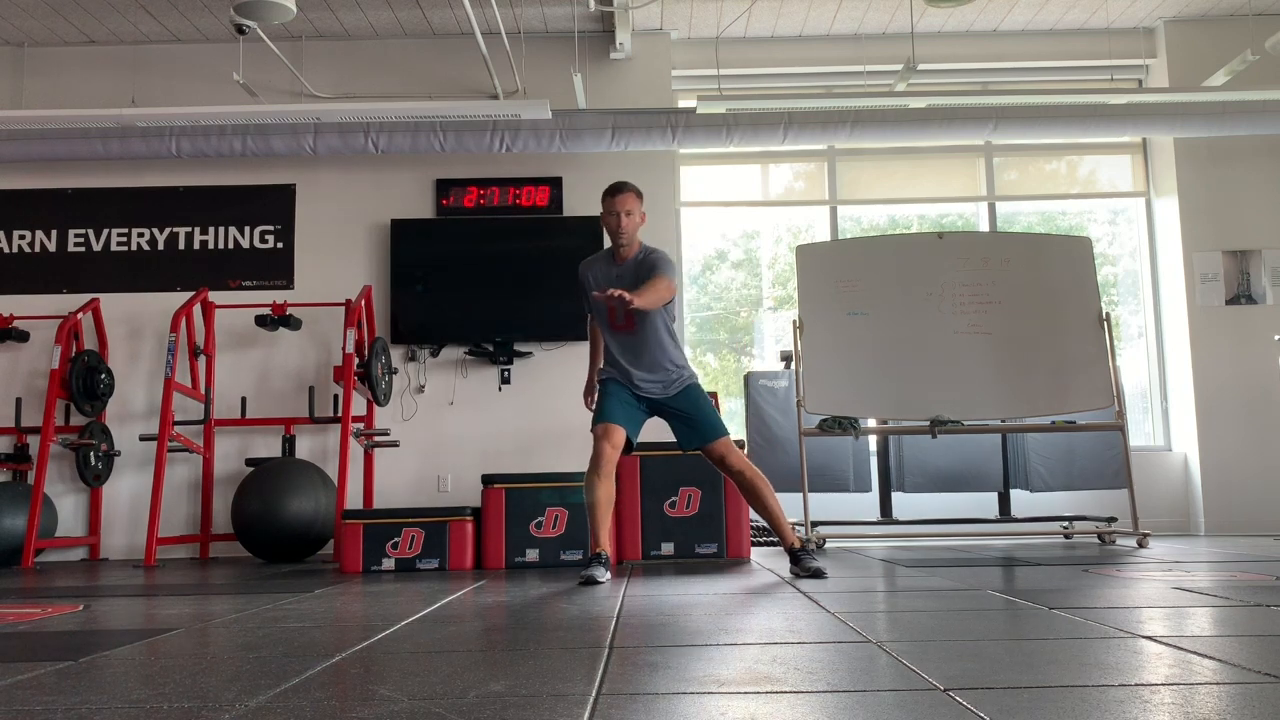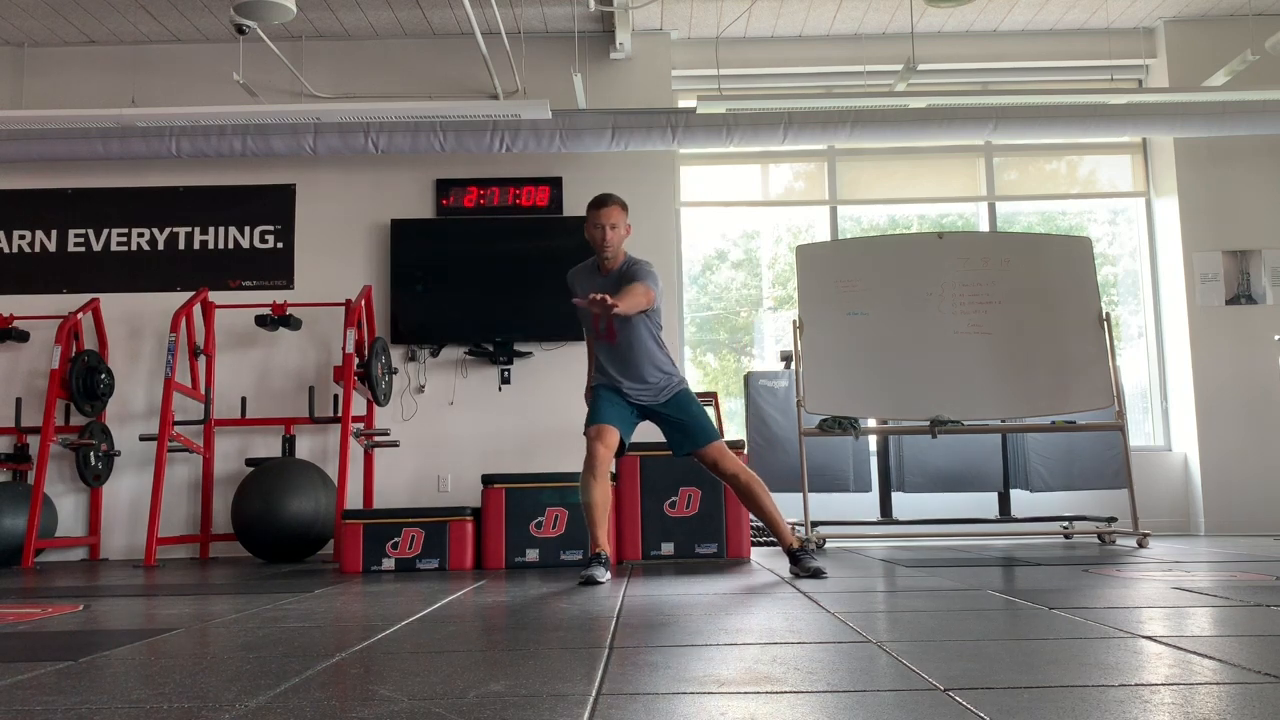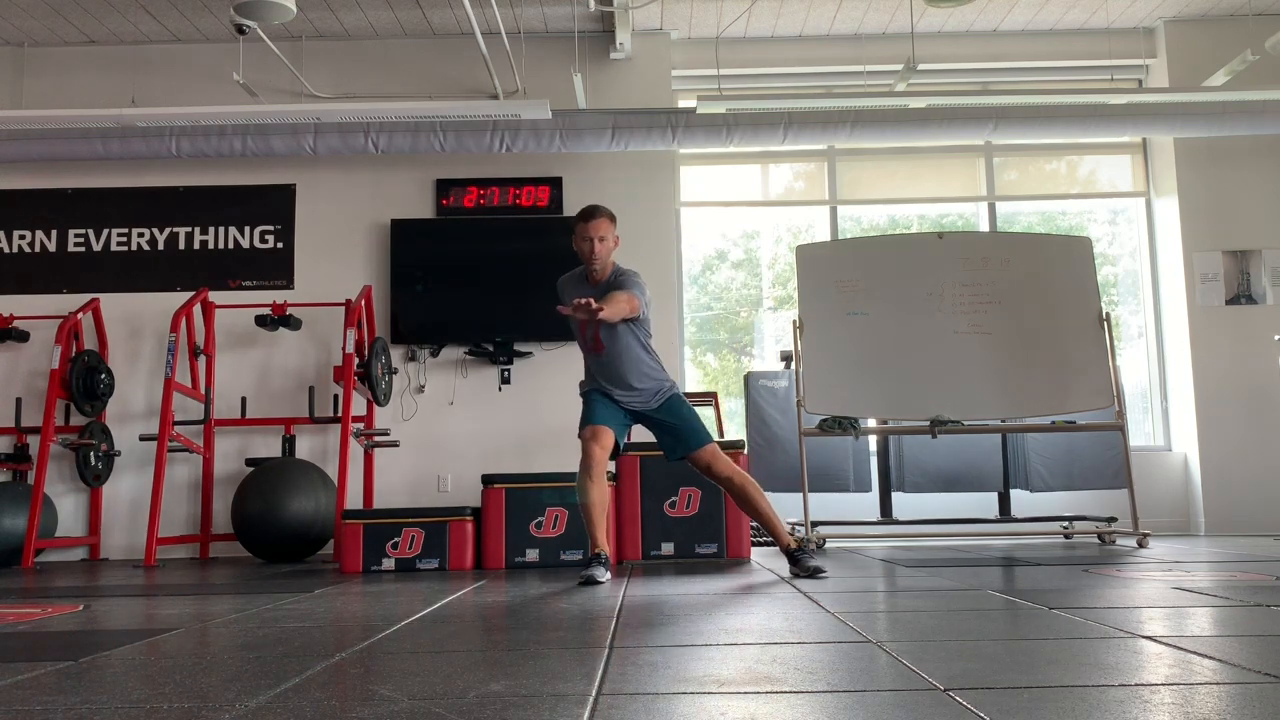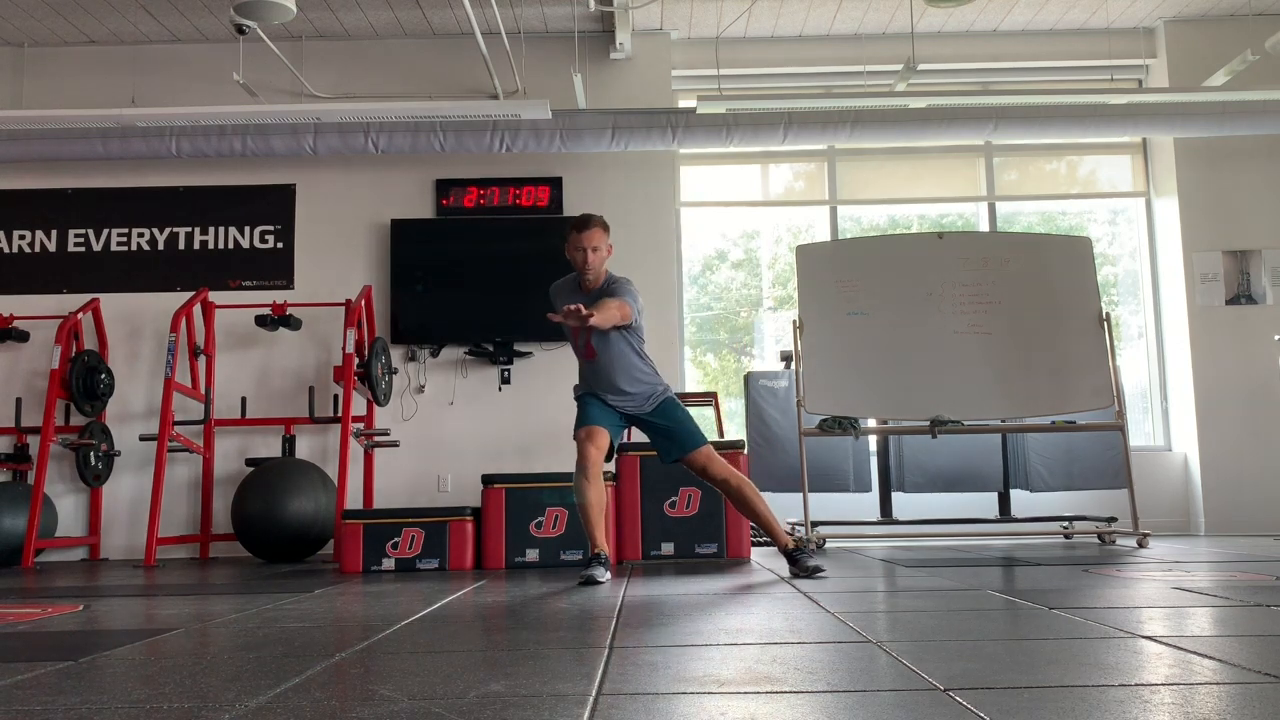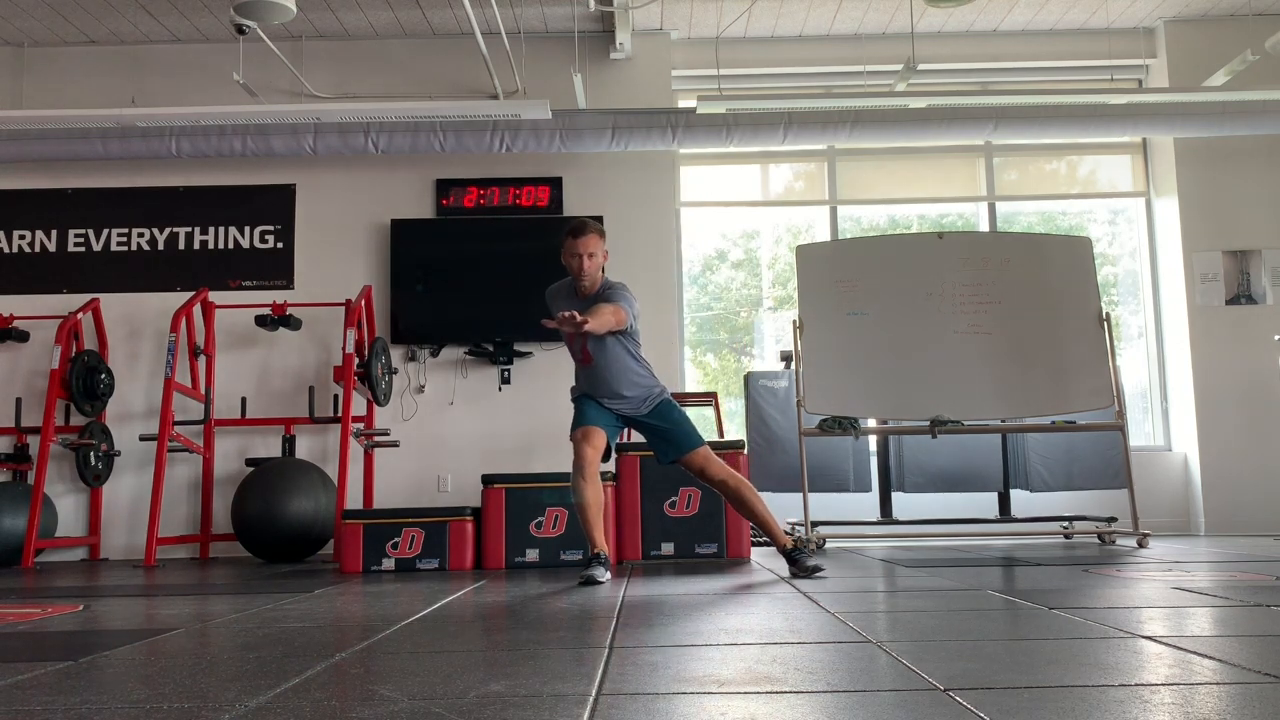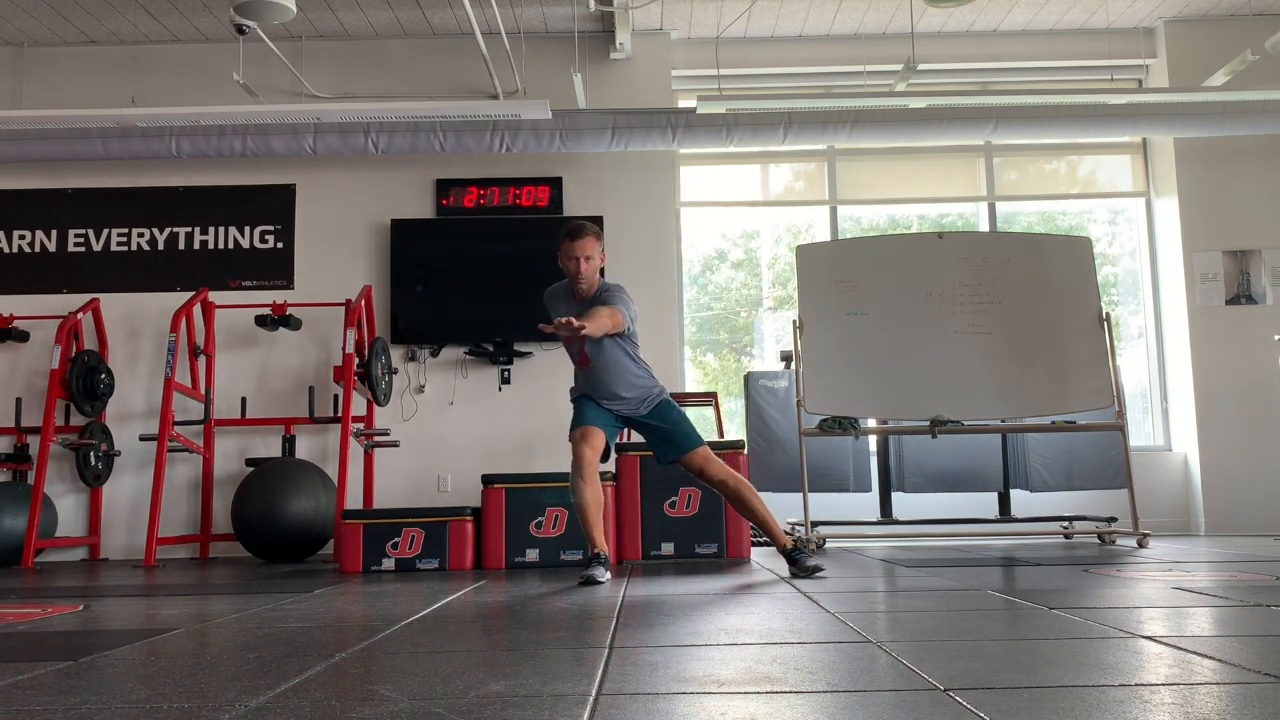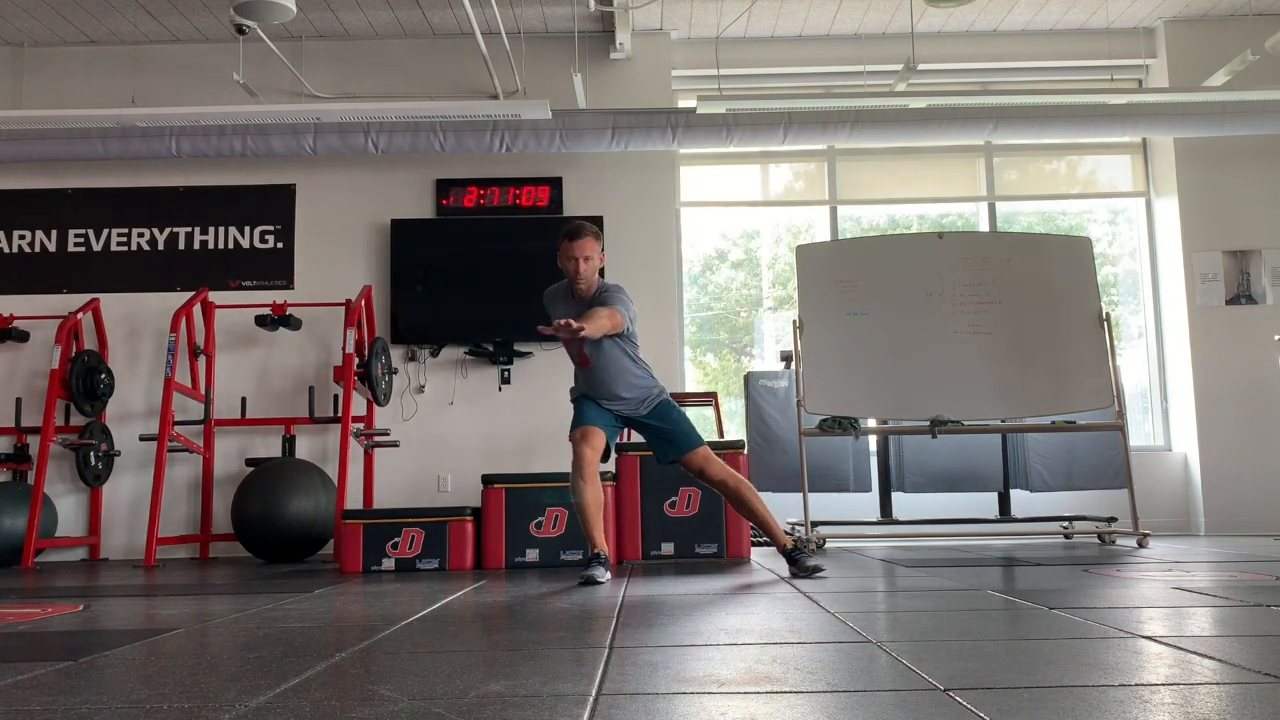
dt=0.2s
person 1, frame 1
left shoulder: (657, 261)
right shoulder: (589, 269)
left elbow: (663, 290)
left wrist: (632, 299)
right wrist: (592, 375)
left hip: (674, 381)
right hip: (620, 381)
left knee: (730, 459)
right knee: (605, 448)
left ankle: (795, 549)
right ankle: (600, 556)
person 1, frame 2
left shoulder: (641, 271)
right shoulder: (577, 278)
left elbow: (639, 297)
left wrist: (613, 304)
right wrist: (592, 378)
left hip: (664, 387)
right hip: (612, 387)
left knee: (724, 462)
right knee: (599, 449)
left ankle: (794, 549)
right ankle: (599, 556)
person 1, frame 3
left shoulder: (629, 282)
right shoulder: (566, 285)
left elbow: (621, 304)
left wrist: (597, 310)
left hip: (655, 392)
right hip: (604, 392)
left knee: (718, 466)
right knee: (594, 450)
left ankle: (792, 548)
right ankle: (600, 556)
person 1, frame 4
left shoulder: (622, 290)
right shoulder: (559, 292)
left elbow: (612, 311)
left wrist: (589, 317)
left hip: (649, 396)
right hip: (599, 396)
left knee: (713, 468)
right knee: (589, 449)
left ankle: (790, 548)
right ankle: (599, 557)
person 1, frame 5
left shoulder: (618, 295)
right shoulder: (555, 295)
left elbow: (606, 317)
left wrist: (583, 322)
left hip: (647, 398)
right hip: (595, 398)
left knee: (712, 469)
right knee: (585, 450)
left ankle: (788, 548)
right ankle: (599, 557)
person 1, frame 6
left shoulder: (615, 297)
right shoulder: (553, 298)
left elbow: (603, 320)
left wrist: (580, 326)
left hip: (646, 398)
right hip: (595, 399)
left knee: (712, 469)
right knee: (584, 450)
left ankle: (788, 547)
right ankle: (599, 557)
person 1, frame 7
left shoulder: (614, 297)
right shoulder: (553, 298)
left elbow: (602, 321)
left wrist: (579, 328)
left hip: (645, 398)
right hip: (595, 399)
left knee: (712, 469)
right knee: (585, 450)
left ankle: (789, 548)
right ankle: (599, 556)
